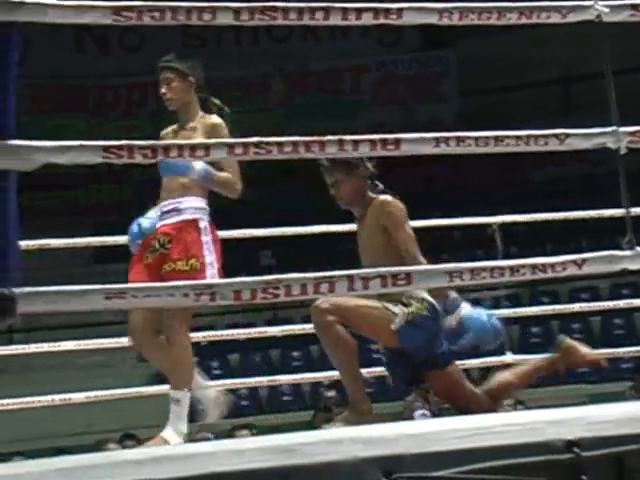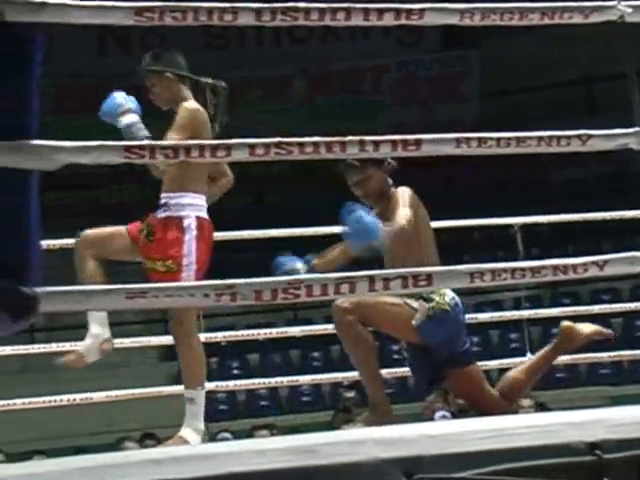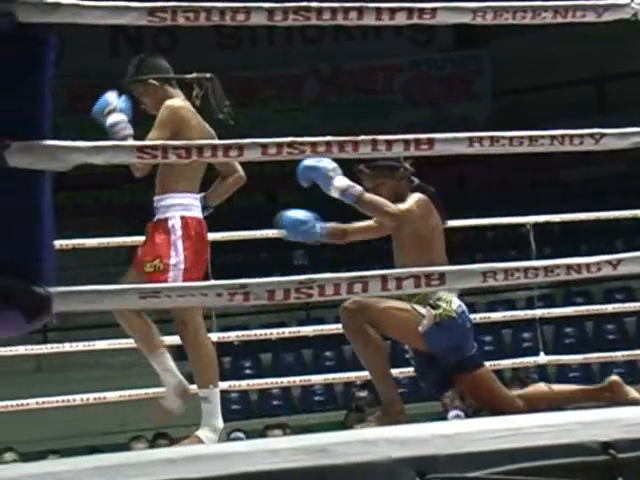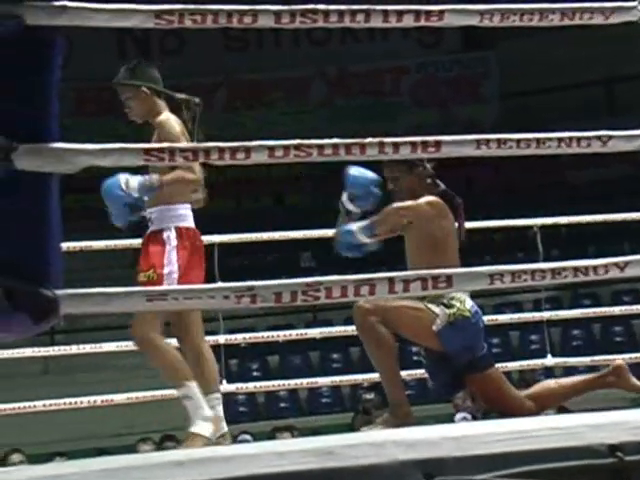
dt=0.3s
person 1, frame 1
left shoulder: (212, 125)
right shoulder: (168, 135)
left elbow: (234, 186)
left wrist: (195, 170)
right wrist: (149, 218)
left hip: (192, 229)
right hip: (158, 235)
left knee: (175, 327)
right knee: (140, 331)
left ankle: (176, 428)
right ankle: (205, 391)
person 1, frame 2
left shoulder: (190, 110)
right shoulder: (192, 117)
left elbow: (162, 166)
right elbow: (224, 179)
left wrist: (130, 123)
left hip: (185, 227)
right hip: (163, 223)
left knee: (182, 325)
right knee: (85, 242)
left ankle: (193, 428)
right ankle: (98, 336)
person 1, frame 3
left shoulder: (174, 109)
right shoulder: (199, 124)
left elbow: (140, 166)
right elbow: (236, 176)
left wrist: (115, 121)
left hip: (177, 226)
right hip: (171, 226)
left knee: (189, 325)
right knee: (124, 305)
left ankle: (210, 427)
right ankle: (173, 381)
person 1, frame 4
left shoulder: (167, 125)
right shoulder: (167, 130)
left elbow: (193, 177)
right elbow: (198, 196)
left wrist: (138, 186)
right wrist: (142, 203)
left hip: (173, 238)
right hip: (170, 239)
left knee: (145, 331)
right knee: (190, 338)
left ankle: (204, 418)
right ankle: (217, 427)
person 2, frame 1
left shoulder: (385, 207)
right shoulder: (364, 220)
left elbow: (415, 263)
left wrist: (457, 307)
left hip: (411, 314)
right hip: (403, 321)
left knee: (324, 311)
right knee: (481, 403)
left ankle: (359, 409)
right ankle: (559, 358)
person 2, frame 2
left shoulder: (403, 196)
right shoulder: (382, 216)
left elbow: (402, 228)
right elbow: (342, 252)
left wrist: (378, 234)
right wrist: (307, 268)
left hip: (436, 309)
right hip: (431, 317)
left knee: (346, 310)
right knee: (496, 405)
left ankle: (380, 411)
right ankle: (563, 341)
person 2, frame 3
left shoulder: (418, 204)
right shoulder: (399, 222)
left elbow: (393, 214)
right elbow: (350, 231)
left wrist: (341, 186)
right wrist: (318, 229)
left hip: (440, 317)
right hip: (437, 324)
left knee: (353, 311)
right knee: (514, 406)
left ankle: (392, 409)
right ankle: (604, 391)
person 2, frame 4
left shoulder: (433, 204)
right shoulder: (420, 213)
left elbow: (401, 211)
right elbow: (349, 235)
left wrist: (360, 231)
right wrist: (352, 205)
left hip: (454, 316)
right hip: (451, 322)
left knee: (367, 310)
right knee: (523, 407)
left ankle: (400, 412)
right ankle: (608, 376)
